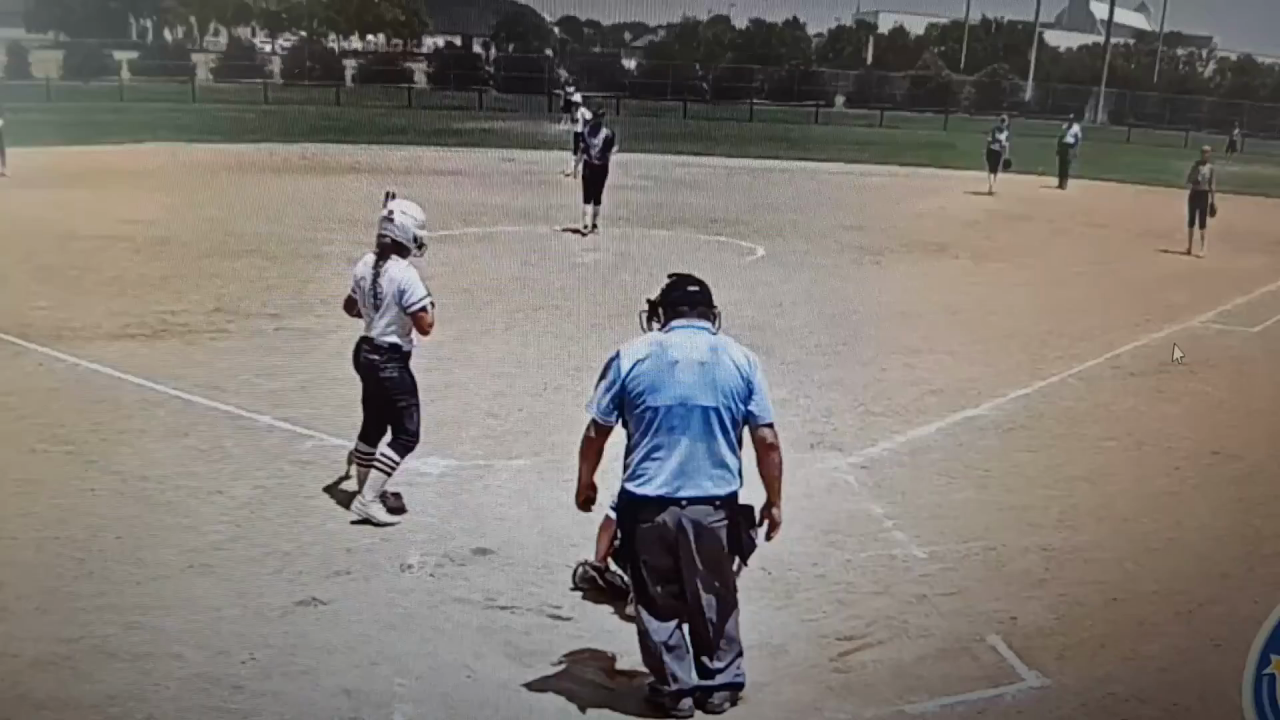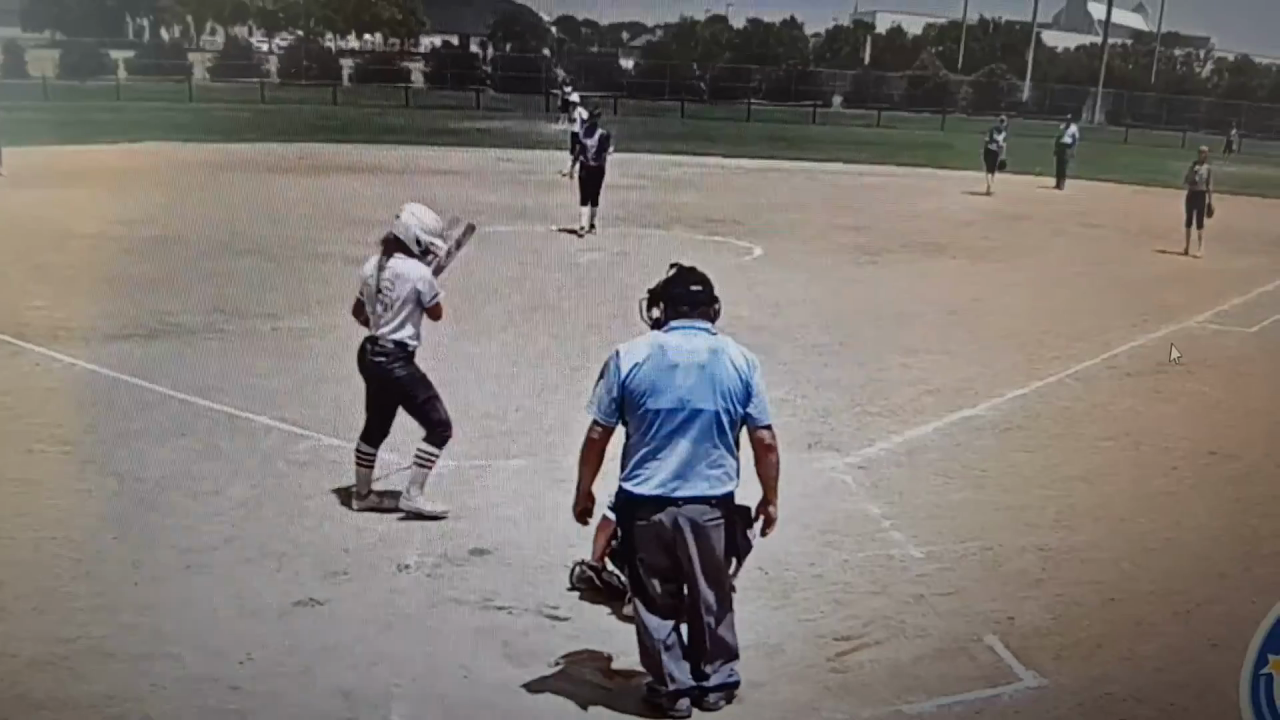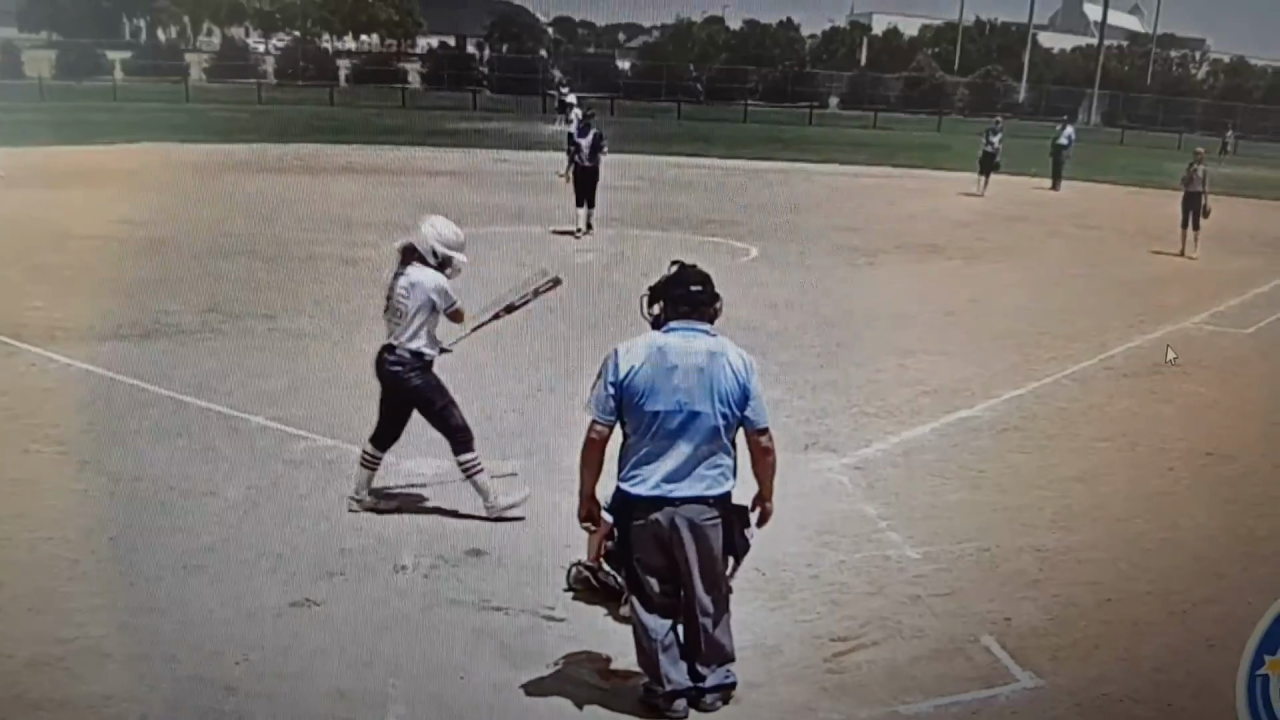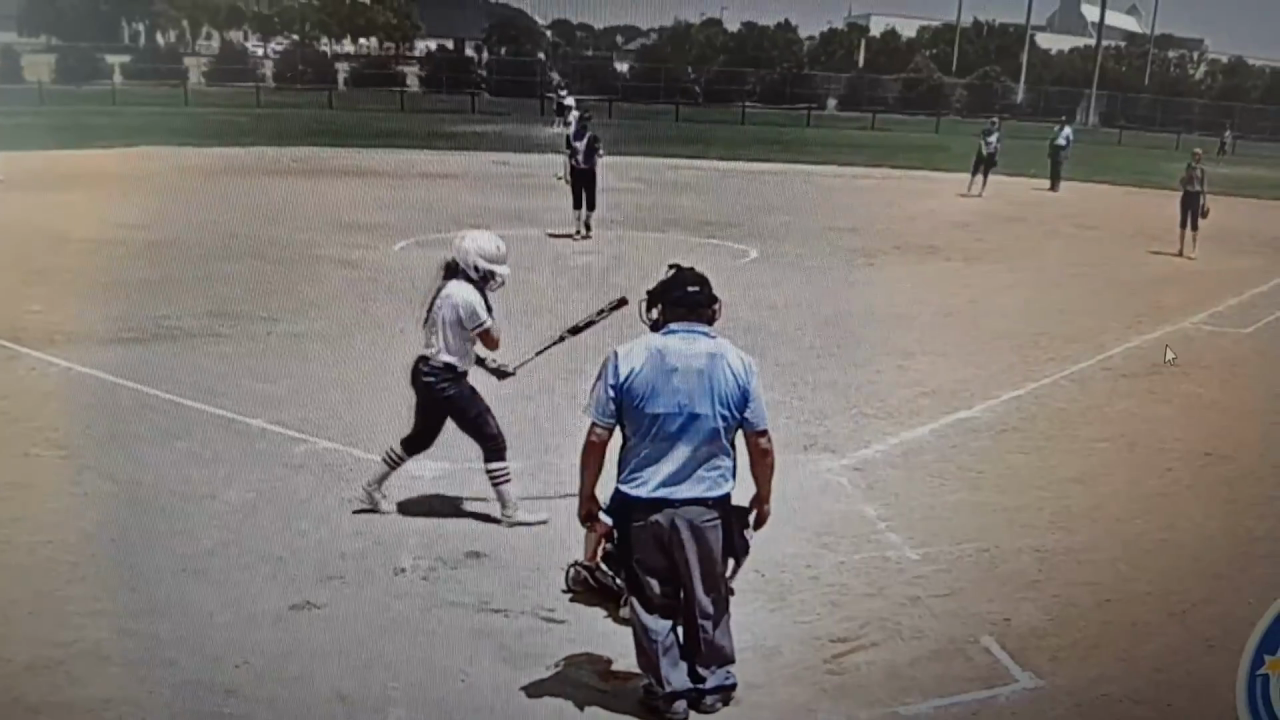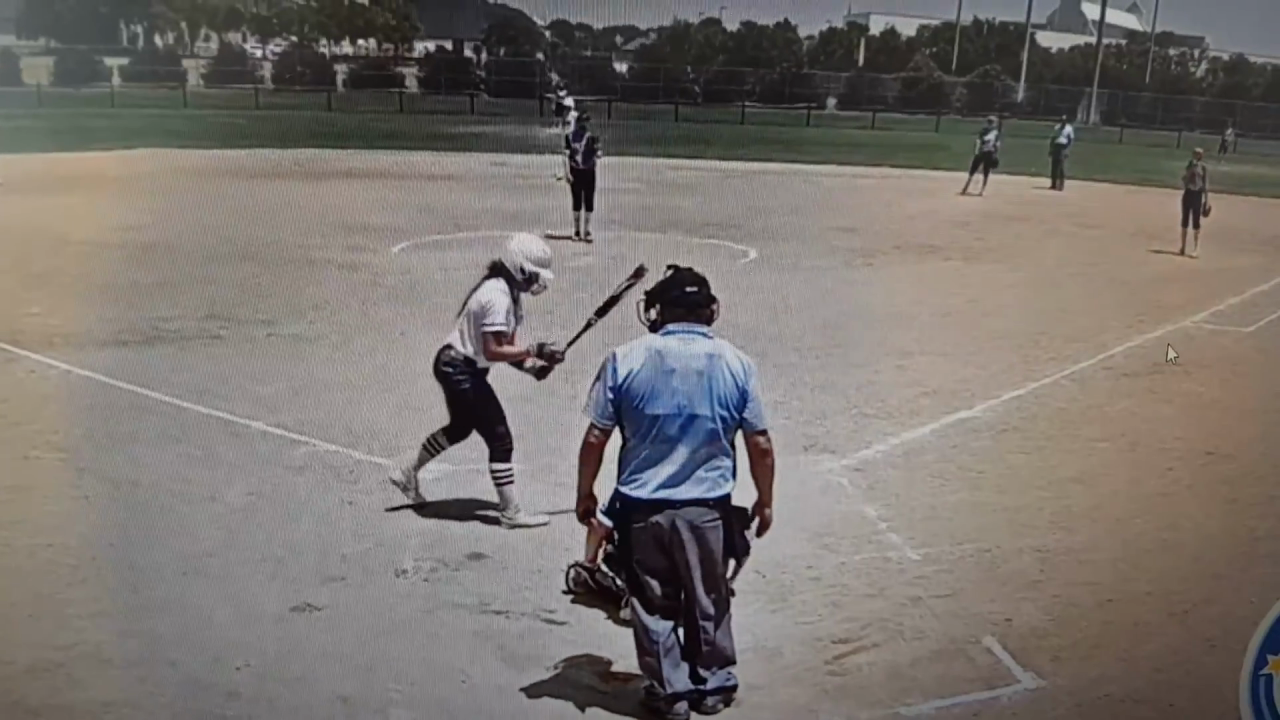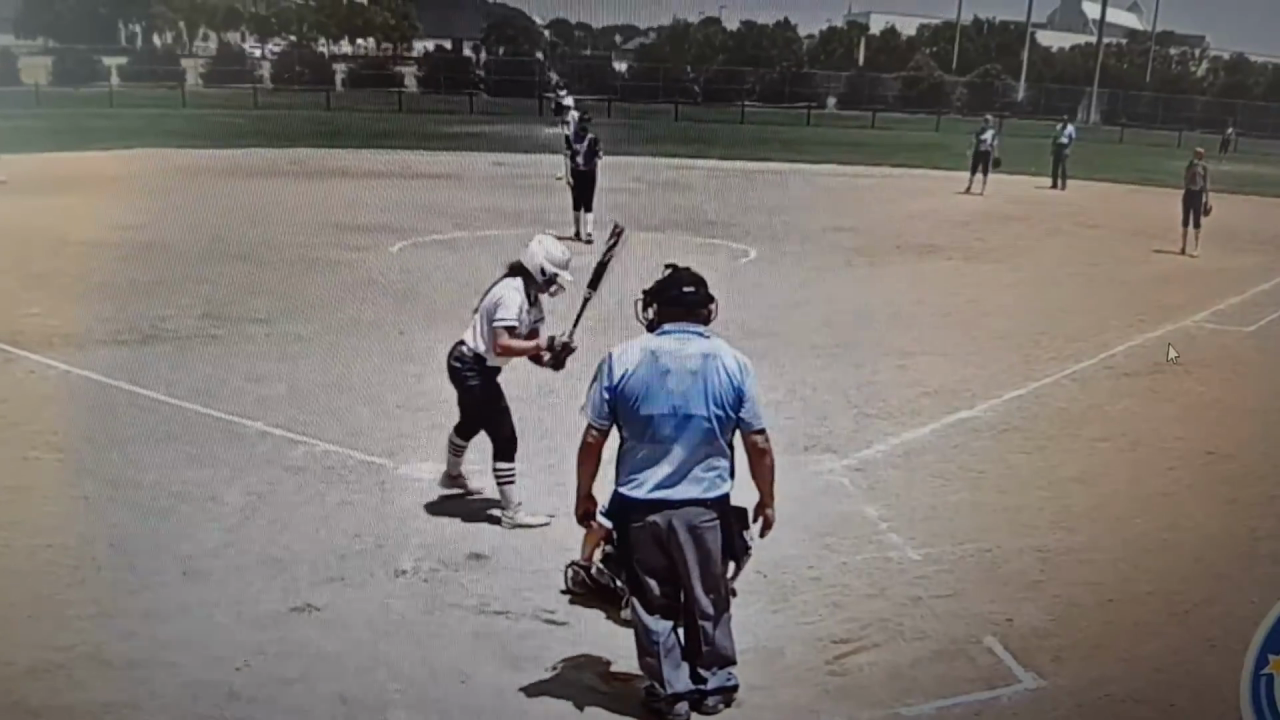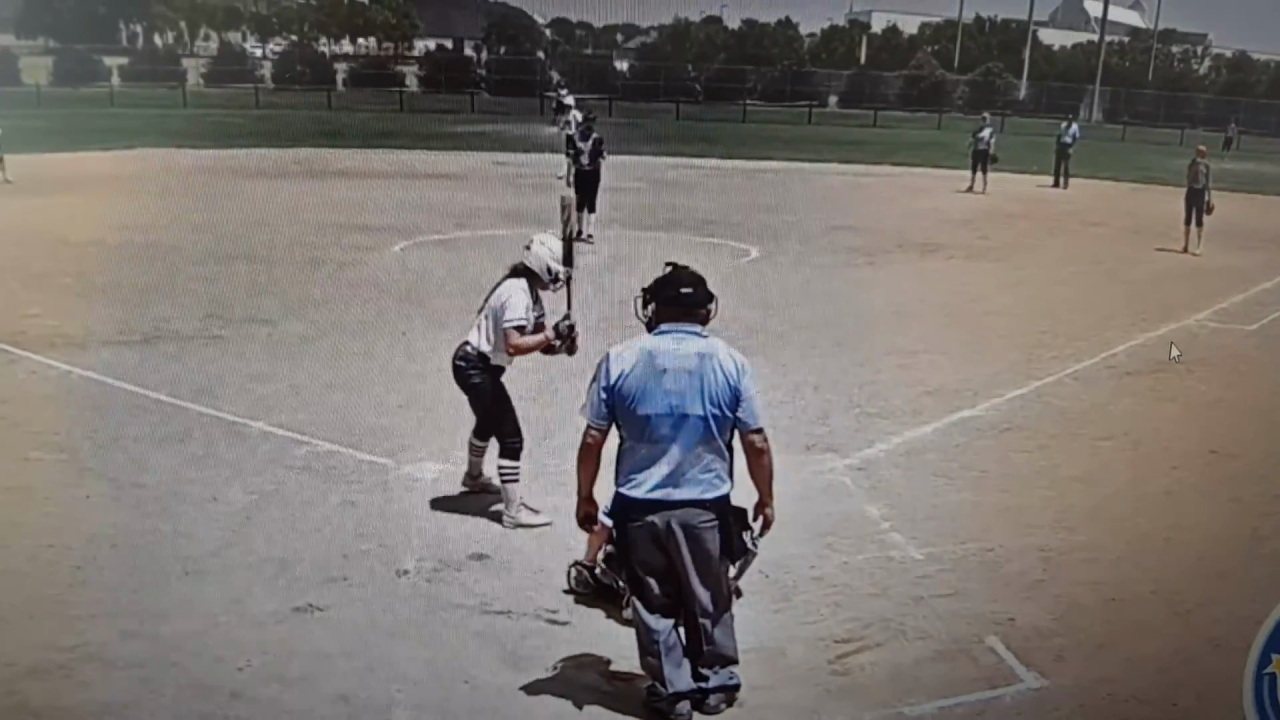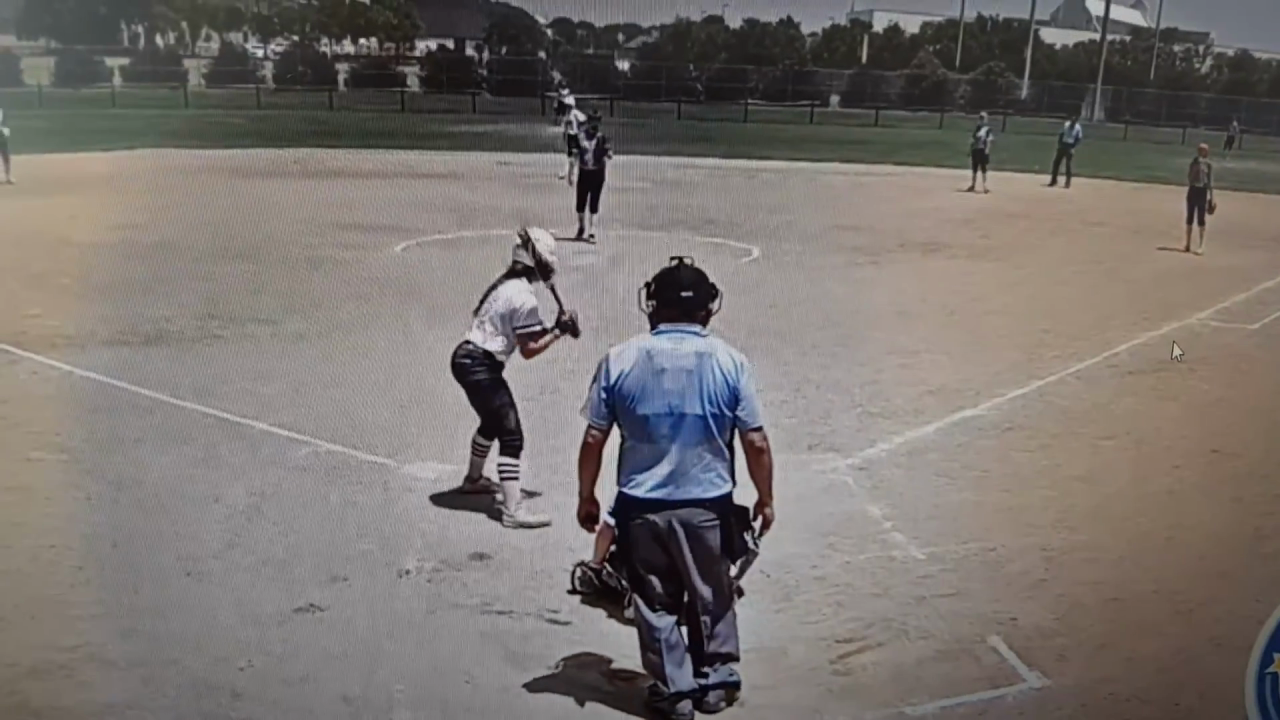
dt=0.2s
person 1, frame 1
left shoulder: (631, 355)
right shoulder: (740, 359)
left elbow: (595, 433)
right elbow: (767, 441)
left wrist: (584, 482)
right wrist: (774, 501)
left hip: (647, 504)
right hip: (713, 503)
left knee: (658, 603)
right knee: (714, 599)
right ankle: (720, 683)
person 1, frame 2
left shoulder: (630, 355)
right shoulder: (739, 360)
left elbow: (597, 435)
right elbow: (765, 442)
left wrist: (584, 491)
right wrist: (770, 498)
left hip: (645, 504)
right hip: (711, 504)
left knee: (657, 602)
right knee: (712, 599)
right ankle: (715, 682)
person 1, frame 3
left shoulder: (627, 356)
right shoulder: (737, 361)
left elbow: (598, 435)
right elbow: (762, 443)
left wrist: (587, 496)
right wrist: (765, 493)
left hip: (642, 504)
right hip: (708, 505)
left knee: (653, 603)
right knee: (708, 600)
right ankle: (712, 683)
person 1, frame 4
left shoulder: (627, 358)
right shoulder: (737, 363)
left elbow: (597, 437)
right elbow: (760, 444)
left wrist: (587, 495)
right wrist: (763, 496)
left hip: (641, 506)
right hip: (706, 506)
left knee: (653, 604)
right knee: (708, 601)
person 1, frame 5
left shoulder: (625, 359)
right shoulder: (736, 363)
left elbow: (595, 438)
right elbow: (760, 445)
left wrist: (585, 494)
right wrist: (765, 499)
left hip: (642, 507)
right hip: (707, 507)
left knee: (654, 605)
right knee: (709, 602)
person 1, frame 6
left shoulder: (622, 359)
right shoulder: (733, 363)
left elbow: (593, 439)
right elbow: (758, 444)
left wrist: (584, 495)
right wrist: (766, 500)
left hip: (640, 507)
right hip: (706, 507)
left knee: (654, 606)
right knee: (709, 602)
person 1, frame 7
left shoulder: (620, 359)
right shoulder: (730, 362)
left elbow: (592, 440)
right elbow: (757, 443)
left wrist: (585, 497)
right wrist: (765, 499)
left hip: (640, 507)
right hip: (706, 506)
left knee: (654, 605)
right knee: (710, 601)
person 1, frame 8
left shoulder: (620, 360)
right shoulder: (729, 361)
left elbow: (593, 440)
right elbow: (756, 443)
left wrist: (587, 497)
right wrist: (765, 498)
left hip: (642, 507)
right hip: (708, 505)
left knee: (657, 604)
right knee: (713, 599)
right ankle: (716, 682)
person 2, frame 1
left shoulder: (365, 264)
right shoulder: (406, 275)
left elbow: (350, 307)
right elbow: (425, 326)
right wrist: (425, 302)
left hip: (366, 354)
right hip: (390, 362)
left knee: (373, 425)
right knee: (407, 435)
left ankle: (365, 494)
right ankle: (367, 500)
person 2, frame 2
left shoulder: (373, 265)
right shoulder: (417, 271)
left elbow: (358, 310)
right elbow: (436, 314)
left hip: (371, 355)
right hip: (395, 362)
left knee: (376, 426)
right knee: (439, 427)
left ankle: (362, 495)
right ankle: (413, 494)
person 2, frame 3
left shoulder: (400, 273)
right shoulder: (433, 281)
right elbow: (458, 317)
left hip: (390, 363)
right hip: (413, 370)
left knee: (387, 431)
right knee: (460, 434)
left ankle: (361, 494)
right ankle: (493, 501)
person 2, frame 4
left shoulder: (451, 288)
right shoulder: (468, 297)
right elbow: (492, 340)
left wrist: (487, 364)
left hip: (427, 374)
right hip: (445, 380)
left knee: (421, 437)
right knee: (493, 440)
left ankle: (372, 489)
right ankle: (511, 511)
person 2, frame 5
left shoulder: (510, 295)
right shoulder: (498, 298)
left elbow: (507, 346)
right elbow: (495, 350)
left wrist: (531, 365)
right wrist: (535, 351)
left hip: (451, 366)
right hip: (462, 372)
left knee: (460, 428)
right knee: (500, 439)
left ankle: (408, 474)
right ankle: (512, 513)
person 2, frame 6
left shoulder: (531, 298)
right shoulder: (511, 295)
left elbow: (530, 348)
right elbow: (502, 346)
left wrist: (550, 358)
right wrist: (544, 345)
left hip: (469, 365)
right hip: (471, 369)
left knee: (471, 422)
right knee: (504, 438)
left ankle: (453, 475)
right ankle: (511, 512)
person 2, frame 7
left shoulder: (530, 295)
right shoulder: (518, 296)
left elbow: (537, 341)
right elbow: (514, 345)
left wrist: (559, 339)
right wrist: (553, 337)
left hip: (475, 366)
right hip: (477, 369)
left knee: (487, 422)
right knee: (510, 436)
left ankle: (474, 477)
right ankle: (514, 513)
person 2, frame 8
left shoulder: (505, 282)
right shoulder: (526, 299)
left elbow: (526, 331)
right elbow: (528, 350)
left wrist: (559, 327)
right wrist: (557, 332)
left hip: (465, 360)
right hip: (481, 366)
left knee: (492, 421)
right knee: (512, 435)
left ankle: (474, 479)
right ankle: (513, 510)
